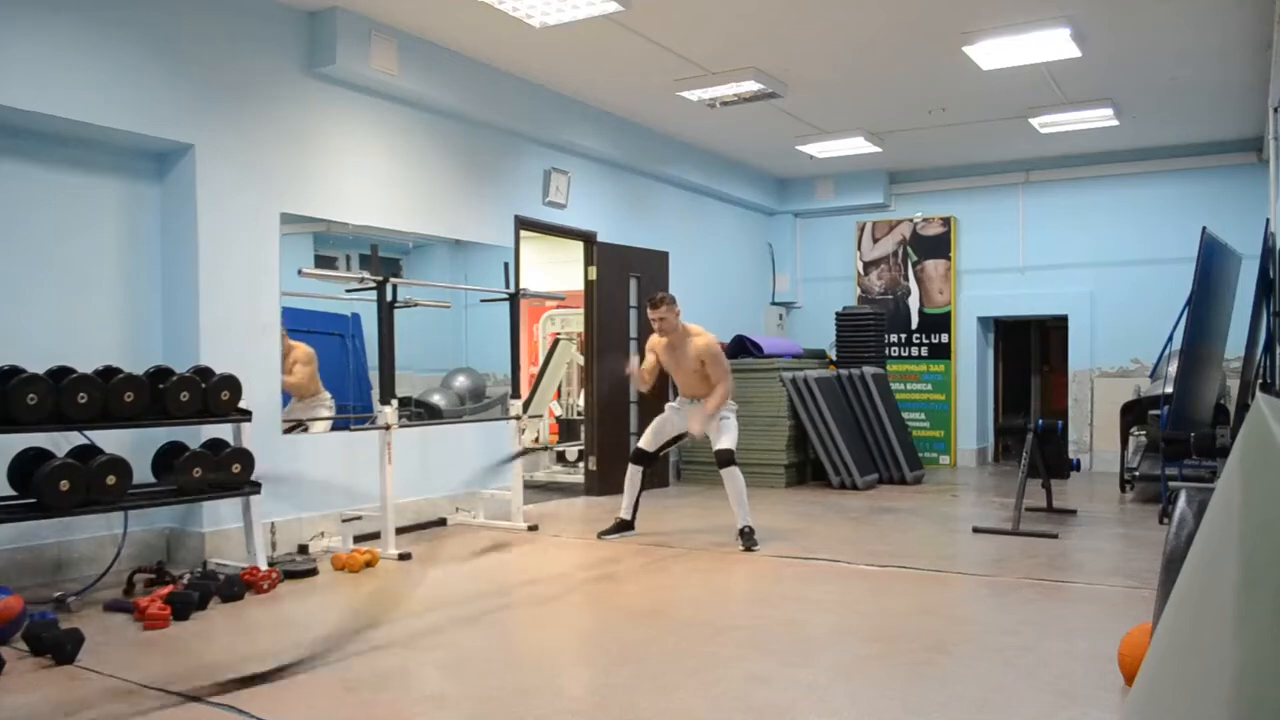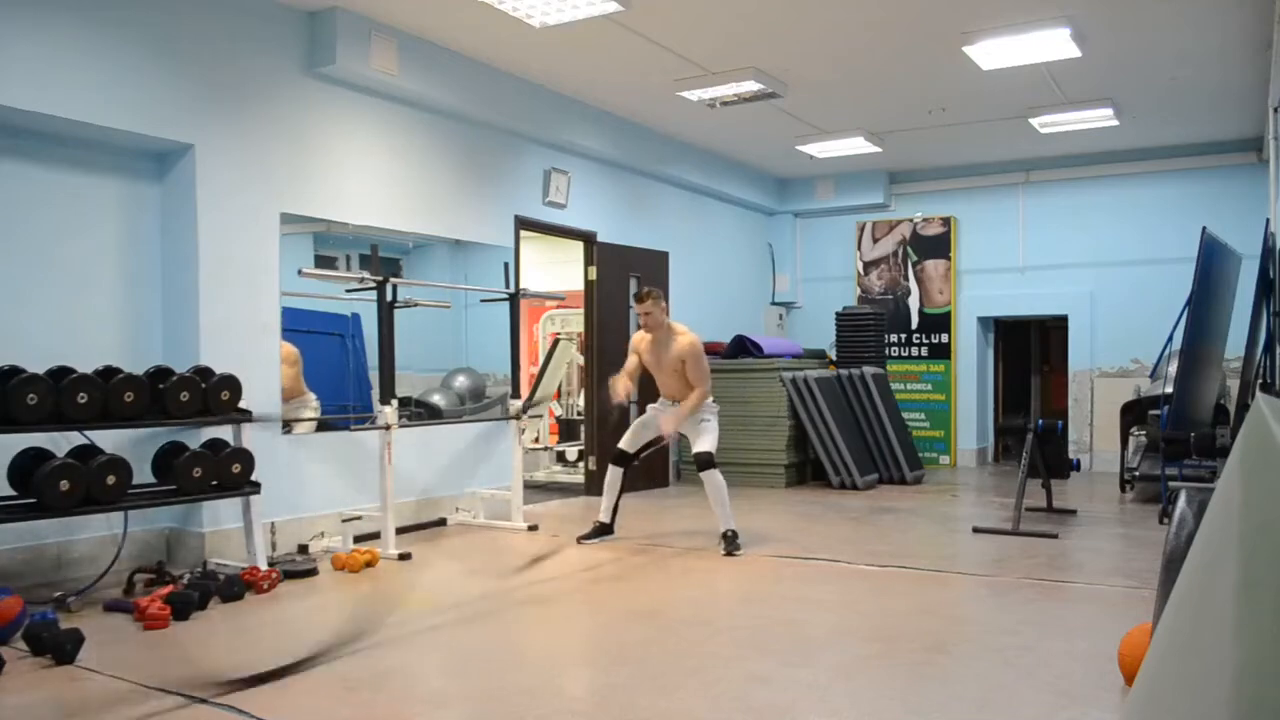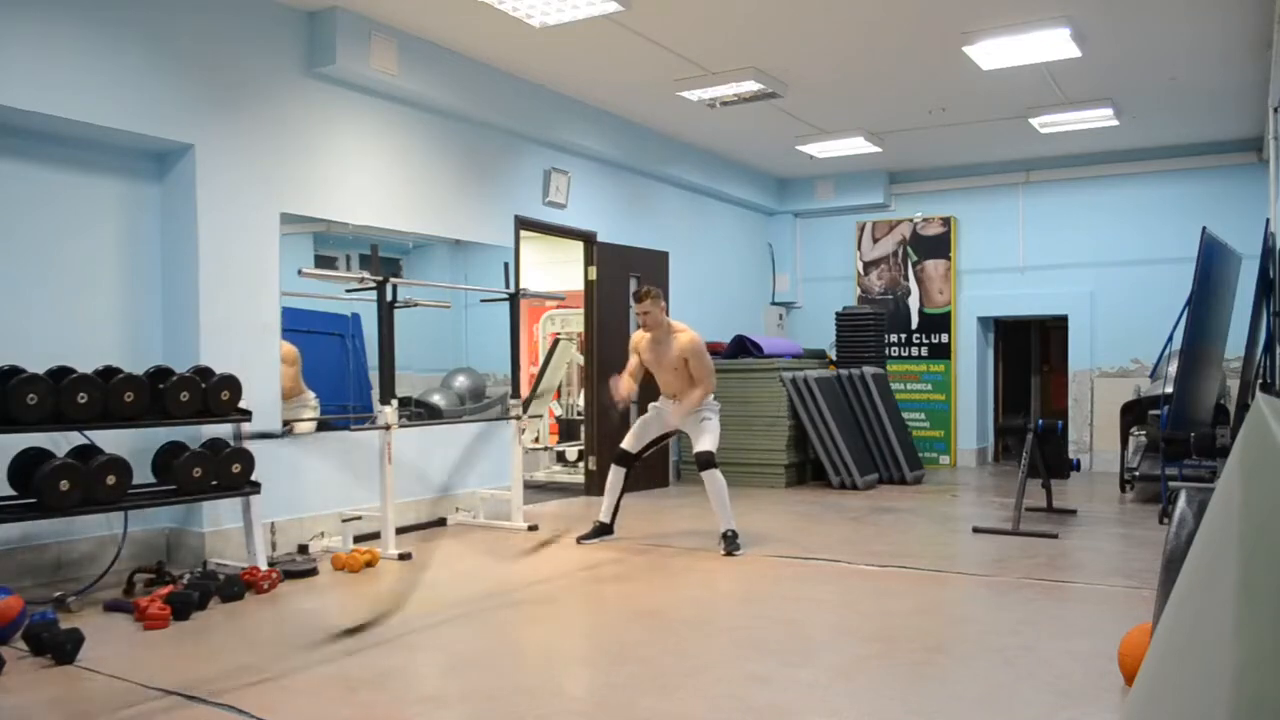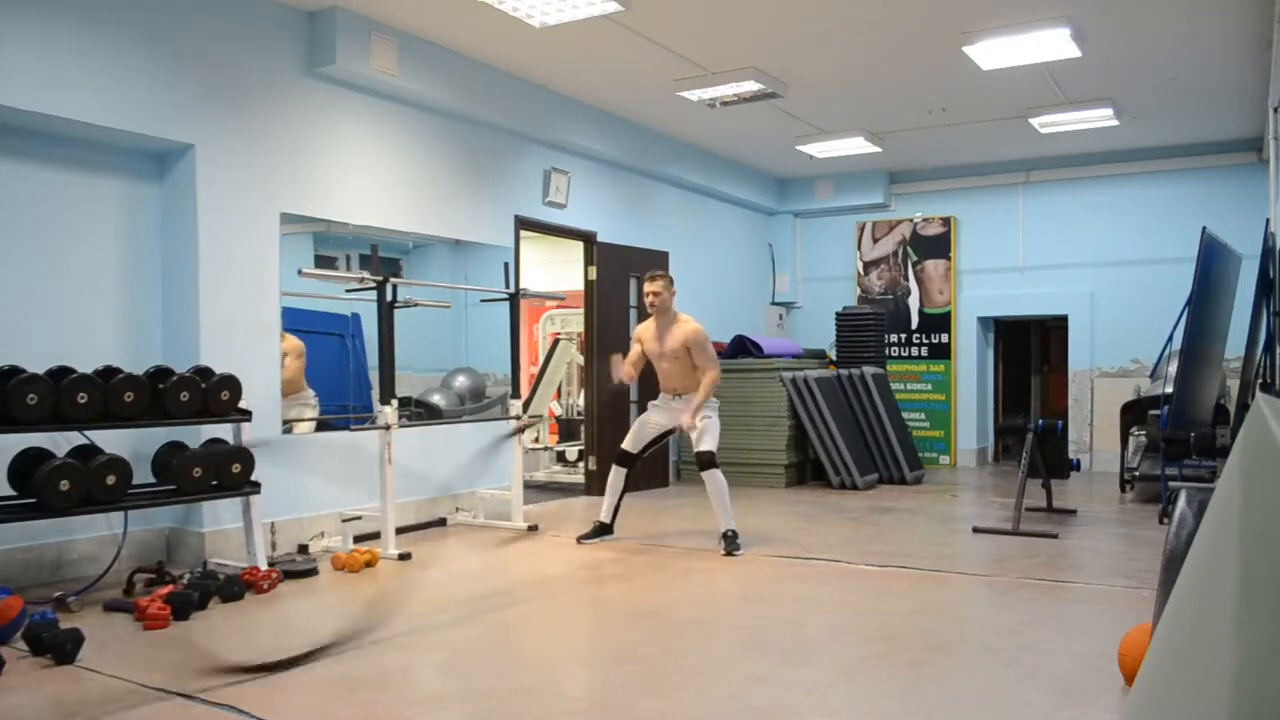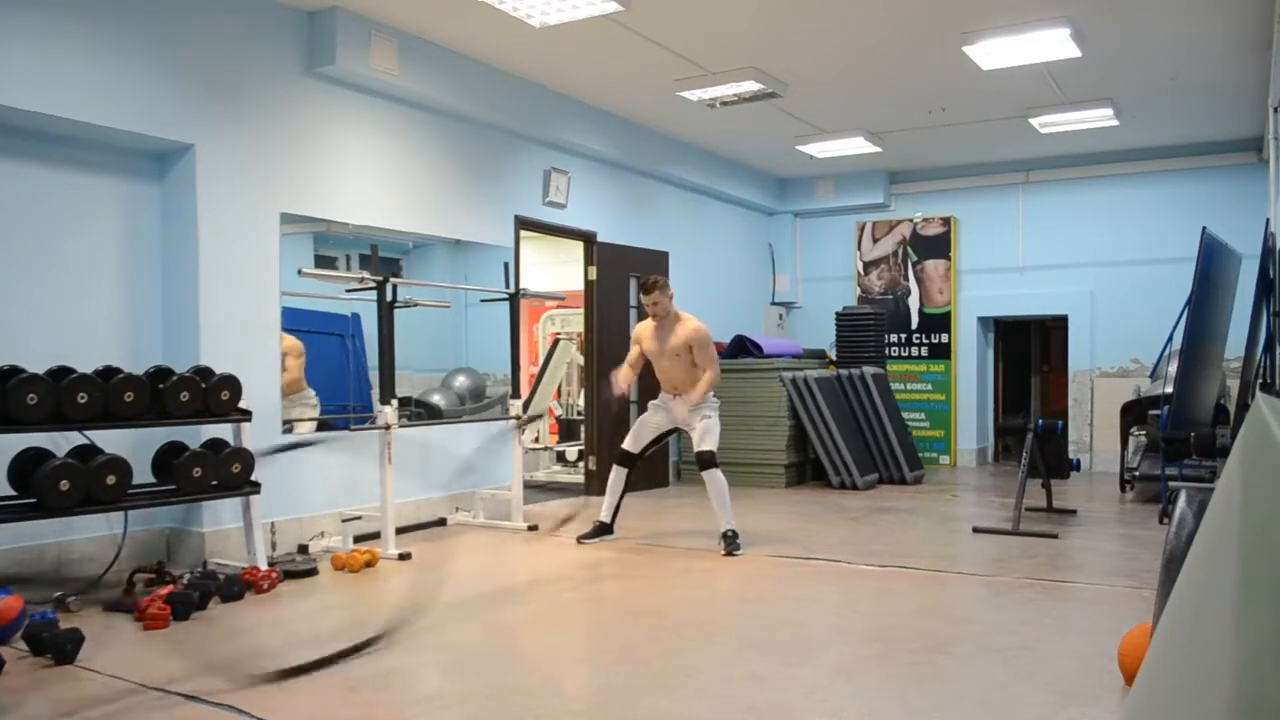
dt=1s
person 1, frame 1
left shoulder: (705, 343)
right shoulder: (655, 344)
left elbow: (725, 385)
right elbow: (645, 385)
left wrist: (703, 418)
right wrist: (637, 373)
left hip: (716, 408)
right hip: (682, 405)
left knee: (725, 459)
right knee: (639, 455)
left ankle: (745, 528)
right ankle: (626, 520)
person 1, frame 2
left shoulder: (688, 342)
right shoulder: (639, 341)
left elbow: (703, 388)
right elbow: (627, 376)
left wrist: (676, 420)
right wrist: (620, 387)
left hip: (697, 410)
right hip: (663, 407)
left knee: (704, 462)
right knee: (619, 456)
left ankle: (728, 532)
right ankle: (605, 524)
person 1, frame 3
left shoulder: (688, 340)
right shoulder: (638, 340)
left elbow: (708, 384)
right elbow: (630, 377)
left wrist: (680, 412)
right wrist: (622, 390)
left hip: (698, 408)
right hip: (664, 406)
left knee: (705, 462)
right knee: (621, 457)
left ankle: (728, 532)
right ankle: (605, 523)
person 1, frame 4
left shoulder: (691, 330)
right shoulder: (641, 331)
left elbow: (712, 373)
right elbow: (632, 373)
left wrist: (693, 411)
right wrist: (621, 371)
left hip: (698, 405)
right hip: (664, 405)
left knee: (706, 462)
right knee: (622, 458)
left ankle: (729, 532)
right ankle: (605, 523)
person 1, frame 5
left shoulder: (694, 330)
right shoulder: (641, 331)
left elbow: (712, 372)
right elbow: (630, 368)
left wrist: (689, 404)
right wrist: (622, 379)
left hip: (699, 405)
right hip: (663, 404)
left knee: (707, 462)
right knee: (623, 457)
left ankle: (729, 532)
right ankle: (605, 523)
